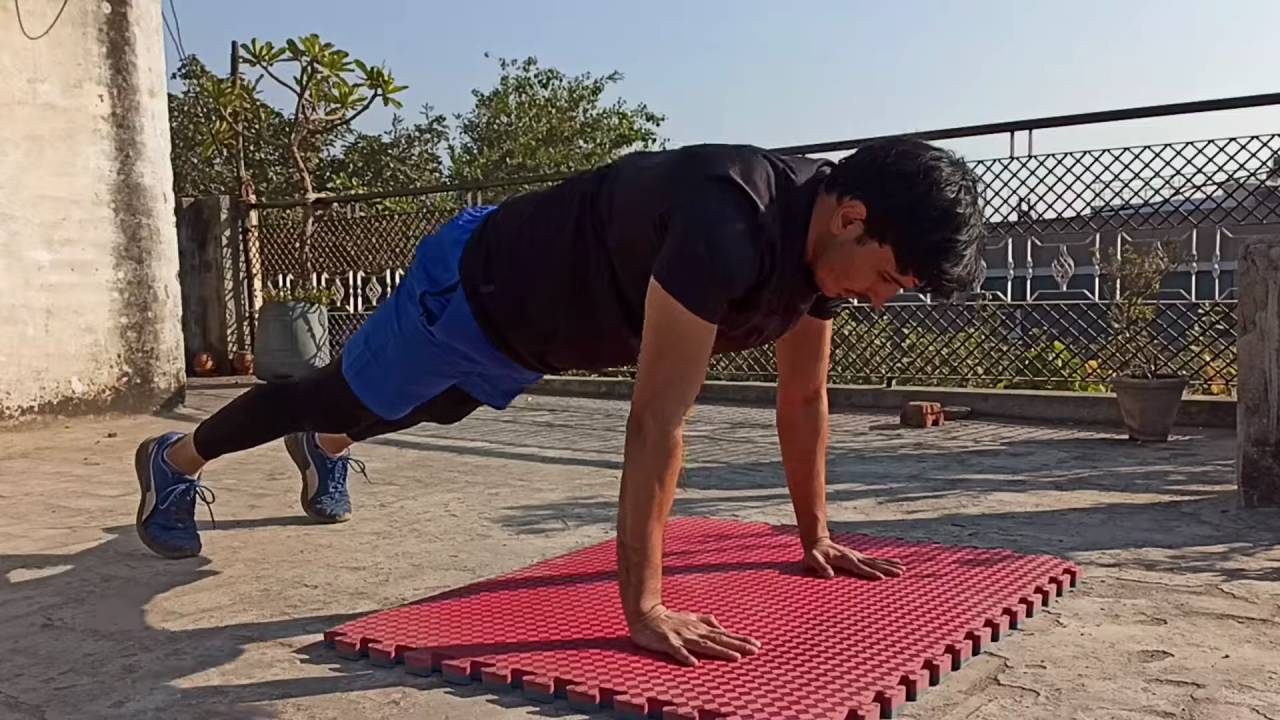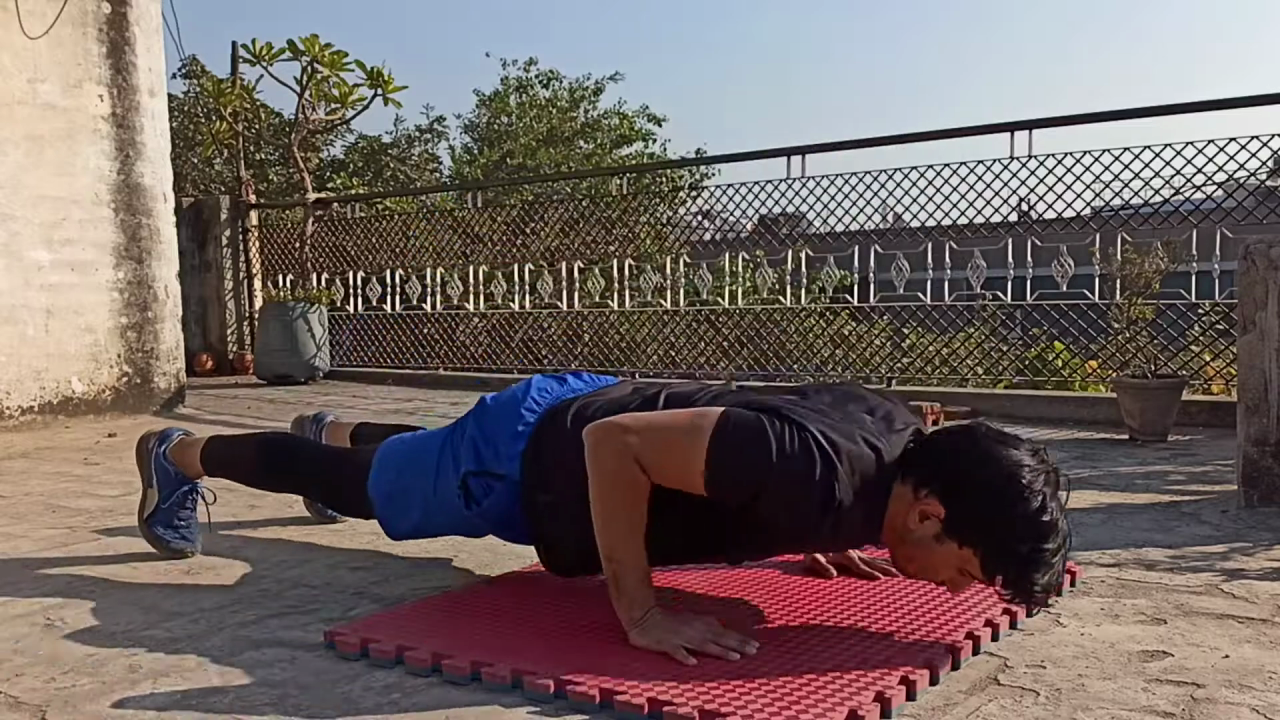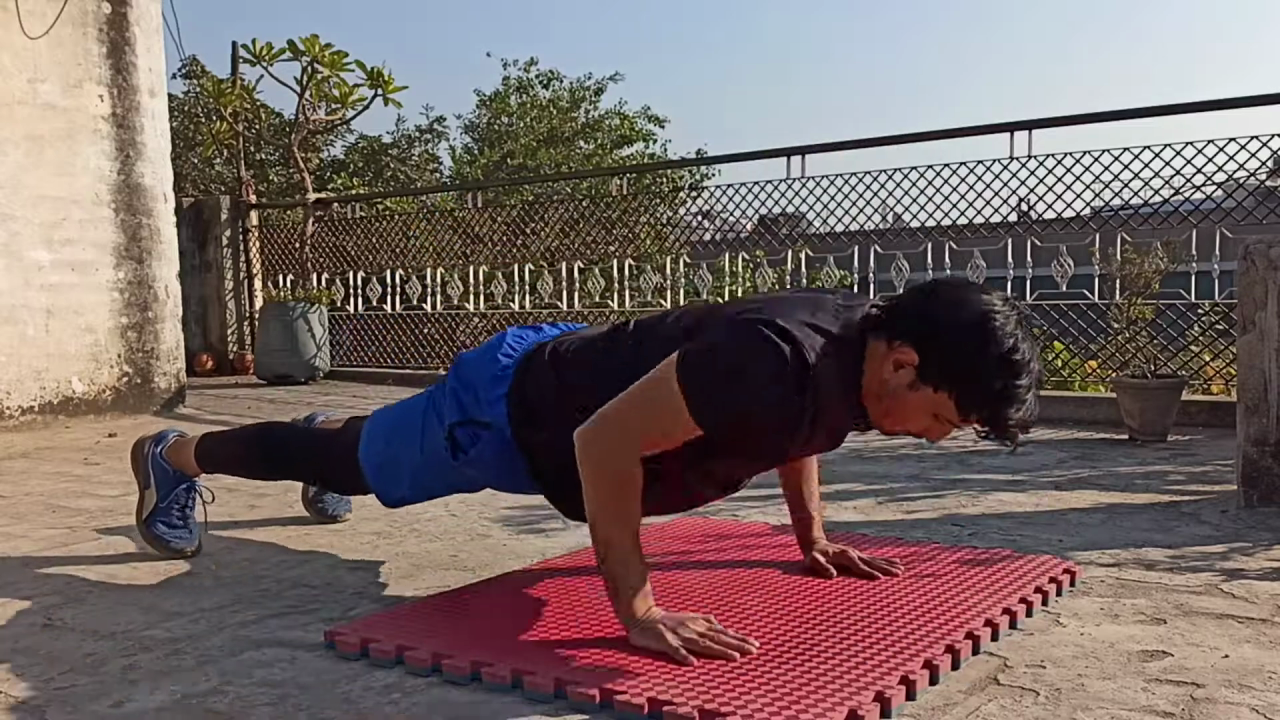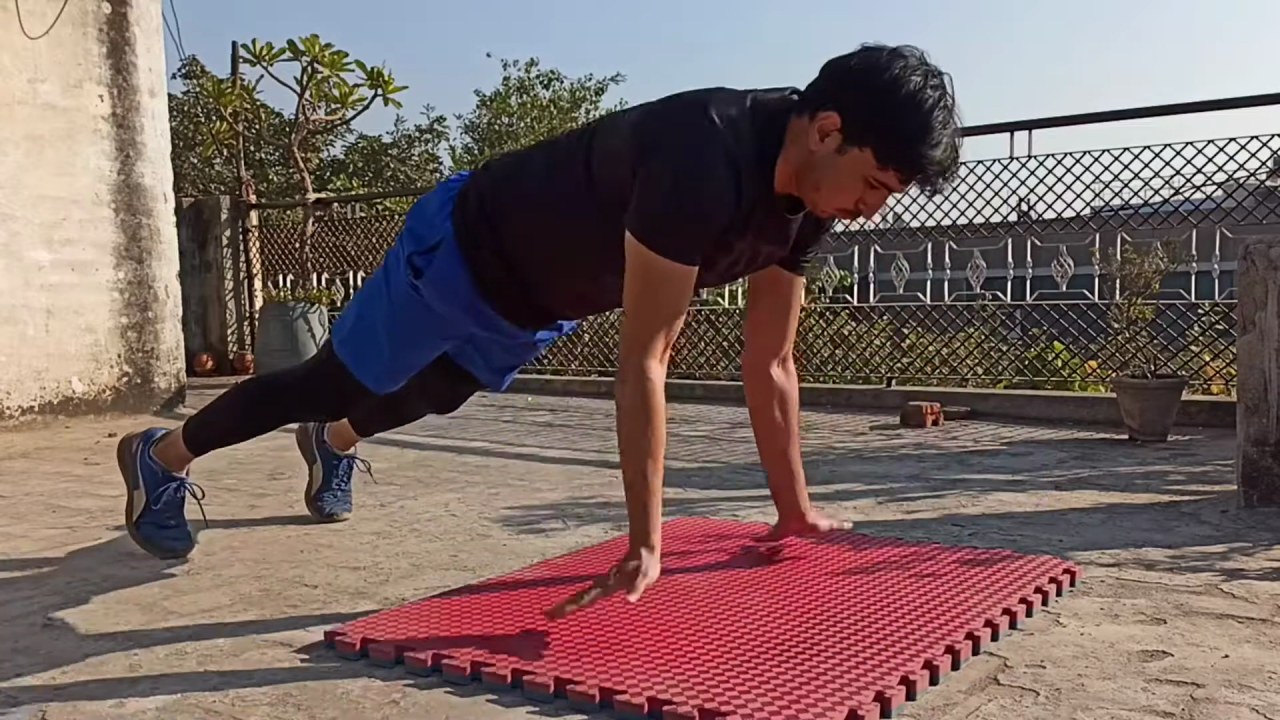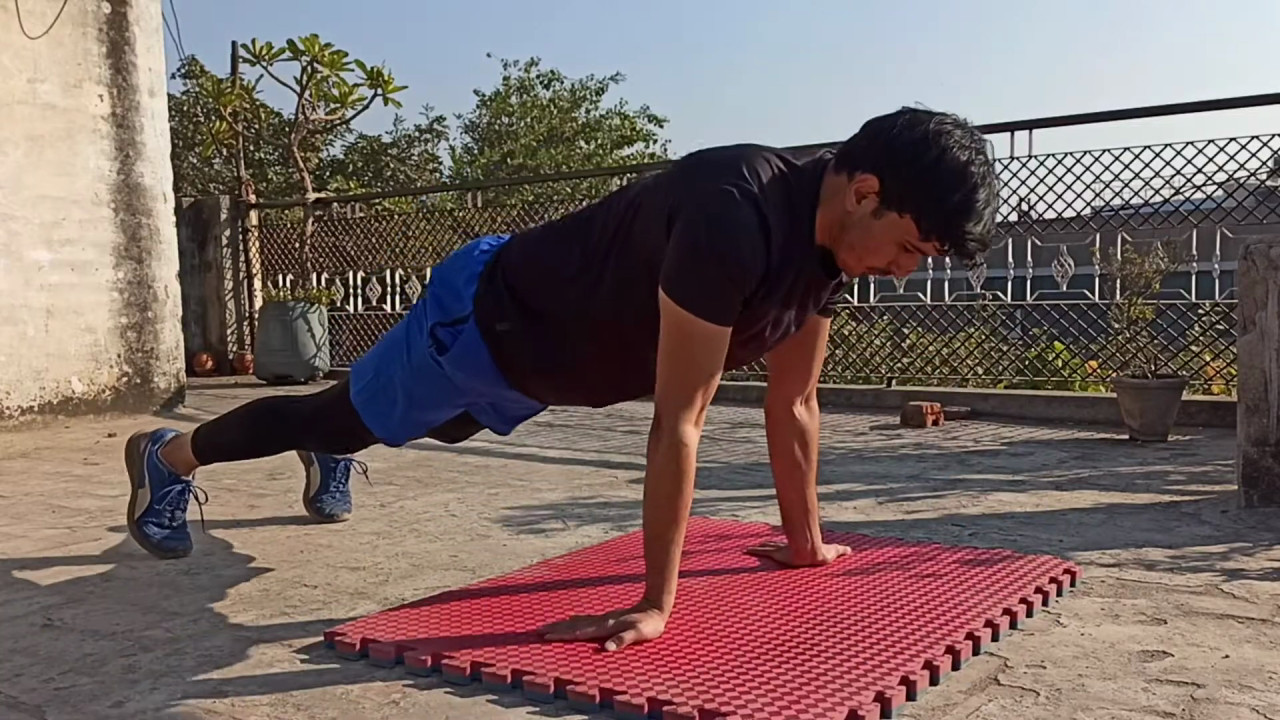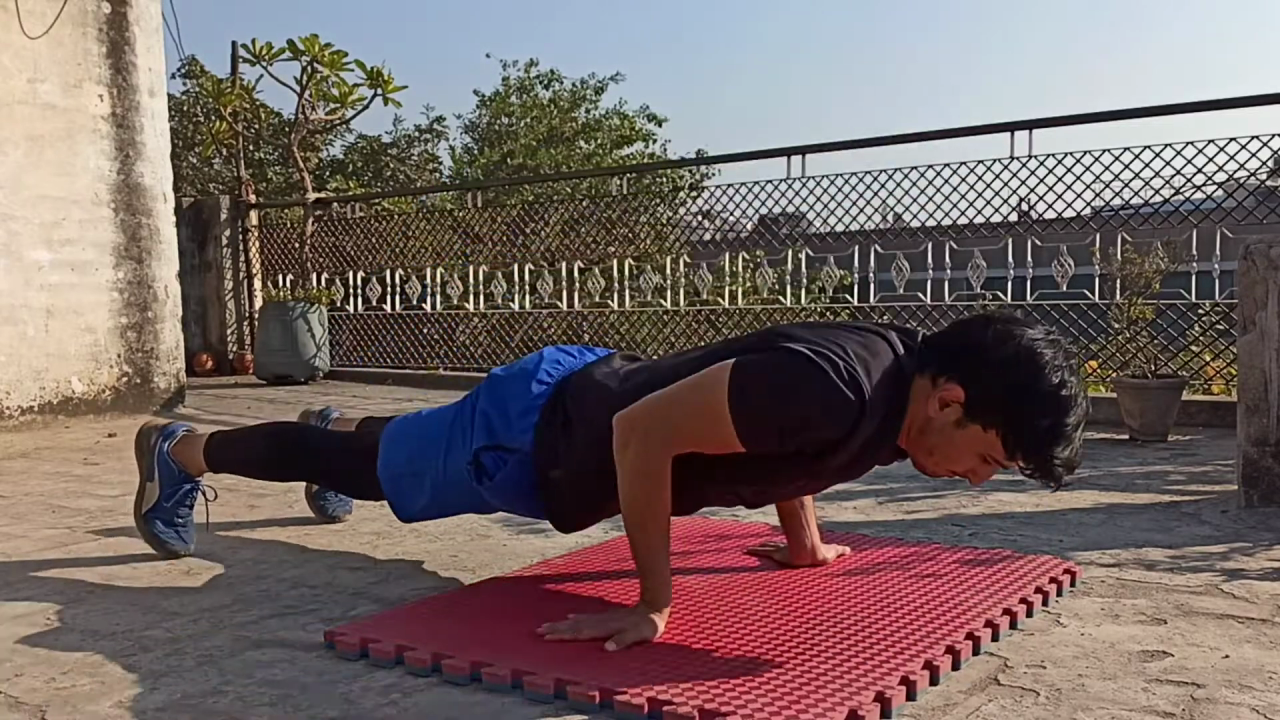
dt=0.4s
person 1, frame 1
left shoulder: (822, 243)
right shoulder: (730, 221)
left elbow: (803, 396)
right elbow: (658, 420)
left wrist: (816, 538)
right wrist: (641, 605)
left hip: (536, 324)
right hip: (473, 286)
left knee: (415, 410)
right knee: (342, 396)
left ankle: (325, 450)
right ankle: (176, 460)
person 1, frame 2
left shoulder: (890, 439)
right shoulder: (815, 467)
right elbow: (614, 447)
left wrist: (818, 541)
right wrist: (640, 615)
left hip: (586, 408)
right hip: (532, 461)
left knee: (400, 462)
right knee: (355, 487)
left ankle: (331, 431)
right ankle: (181, 455)
person 1, frame 3
left shoulder: (860, 336)
right shoulder: (779, 362)
left elbow: (795, 426)
right elbow: (605, 440)
left wrist: (812, 539)
right wrist: (636, 606)
left hip: (572, 361)
right hip: (513, 406)
right knee: (350, 467)
left ankle: (327, 432)
right ankle: (174, 455)
person 1, frame 4
left shoulder: (802, 199)
right shoulder: (704, 157)
left elbow: (769, 363)
right elbow: (642, 359)
left wrist: (797, 512)
right wrist: (643, 552)
left hip: (541, 291)
right hip: (459, 246)
left knee: (431, 397)
right knee: (331, 386)
left ankle: (332, 453)
right ankle: (162, 457)
person 1, frame 5
left shoulder: (828, 247)
right shoulder: (733, 213)
left elbow: (793, 404)
right elbow: (679, 419)
left wrist: (805, 540)
right wrist: (656, 603)
left hip: (550, 354)
right hip: (485, 317)
left knee: (445, 429)
right knee: (342, 414)
left ankle: (329, 461)
right ankle: (168, 456)
person 1, frame 6
left shoulder: (892, 375)
right shoulder: (832, 388)
right elbow: (642, 433)
left wrist: (802, 541)
right wrist: (653, 602)
left hip: (592, 389)
right hip: (535, 434)
left knee: (404, 451)
right knee: (371, 480)
left ankle: (338, 421)
right ankle: (181, 449)
